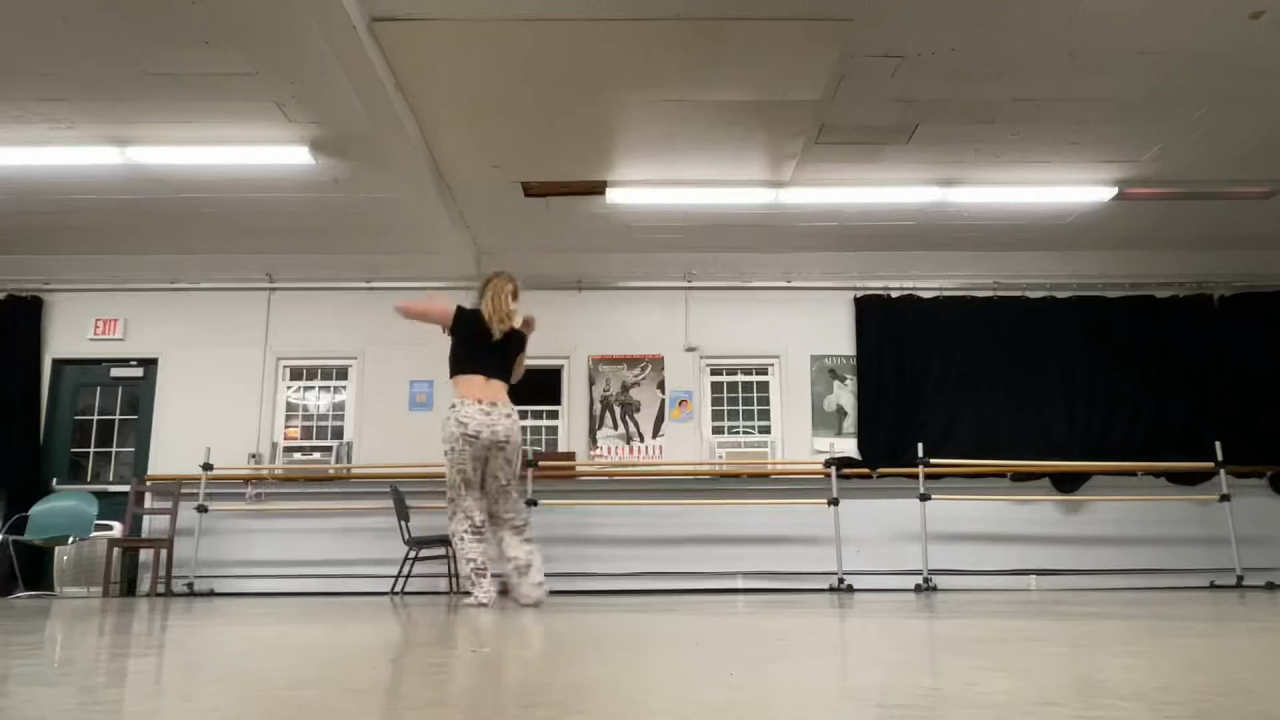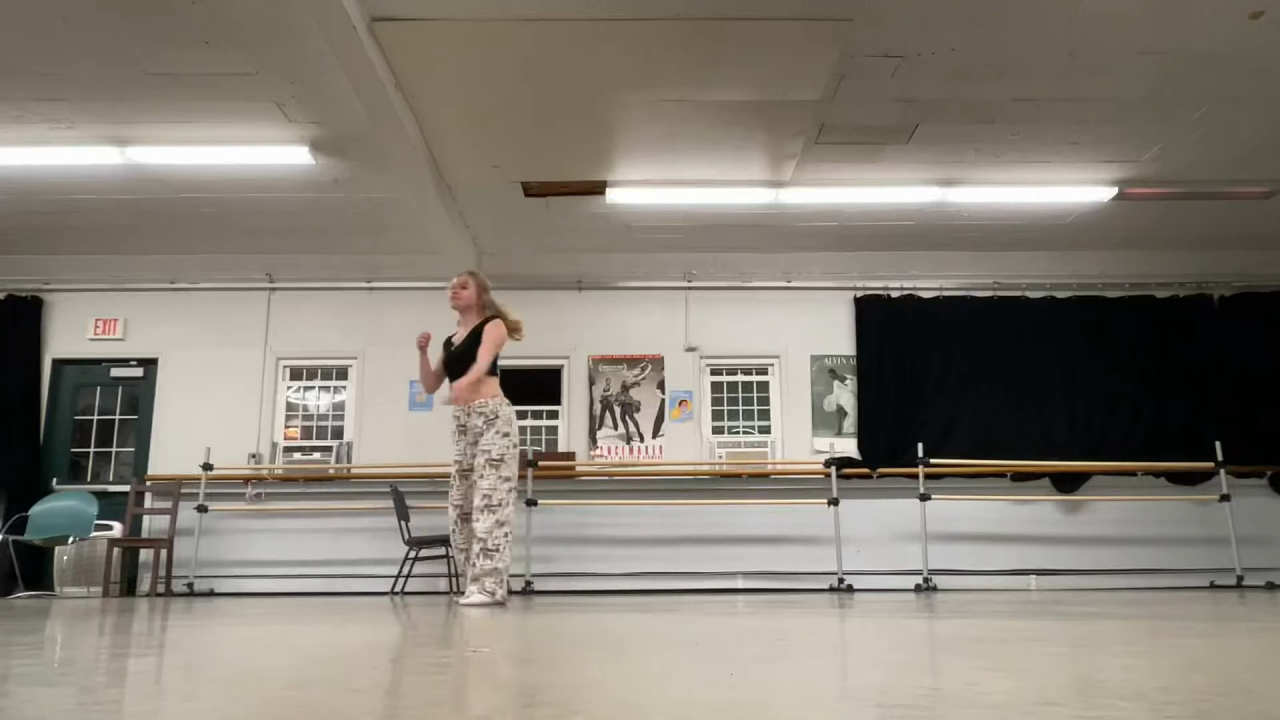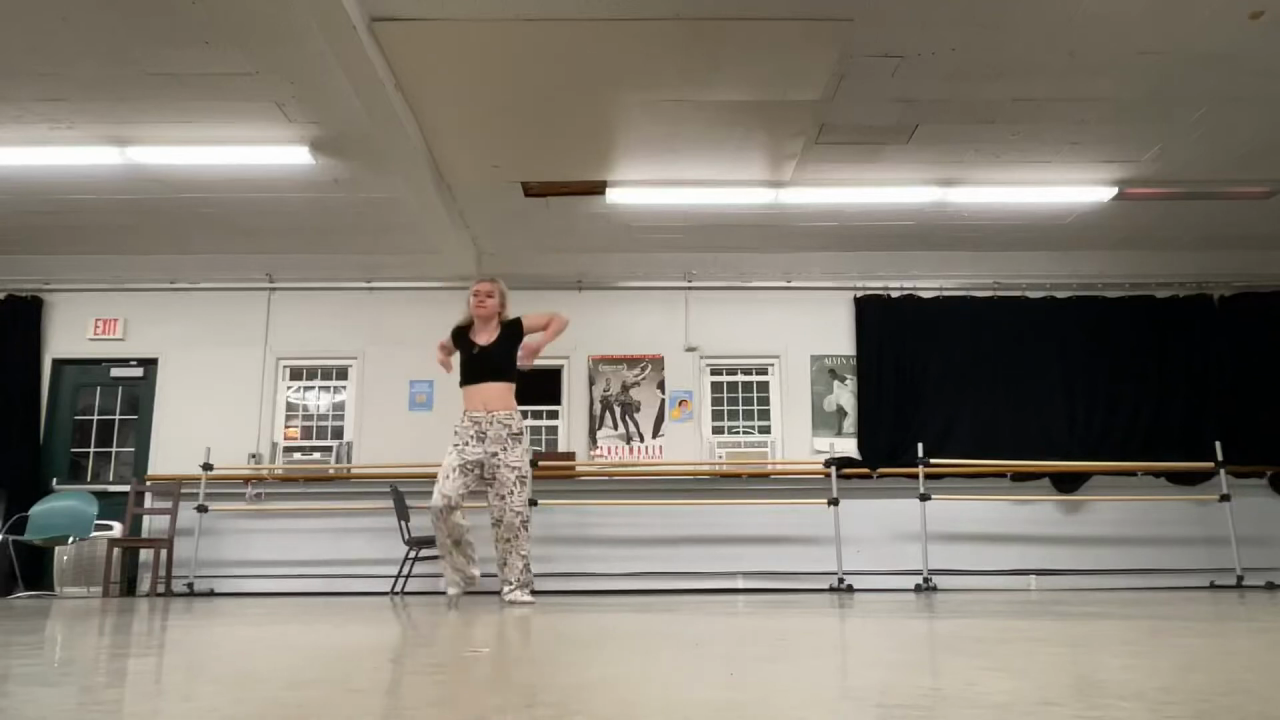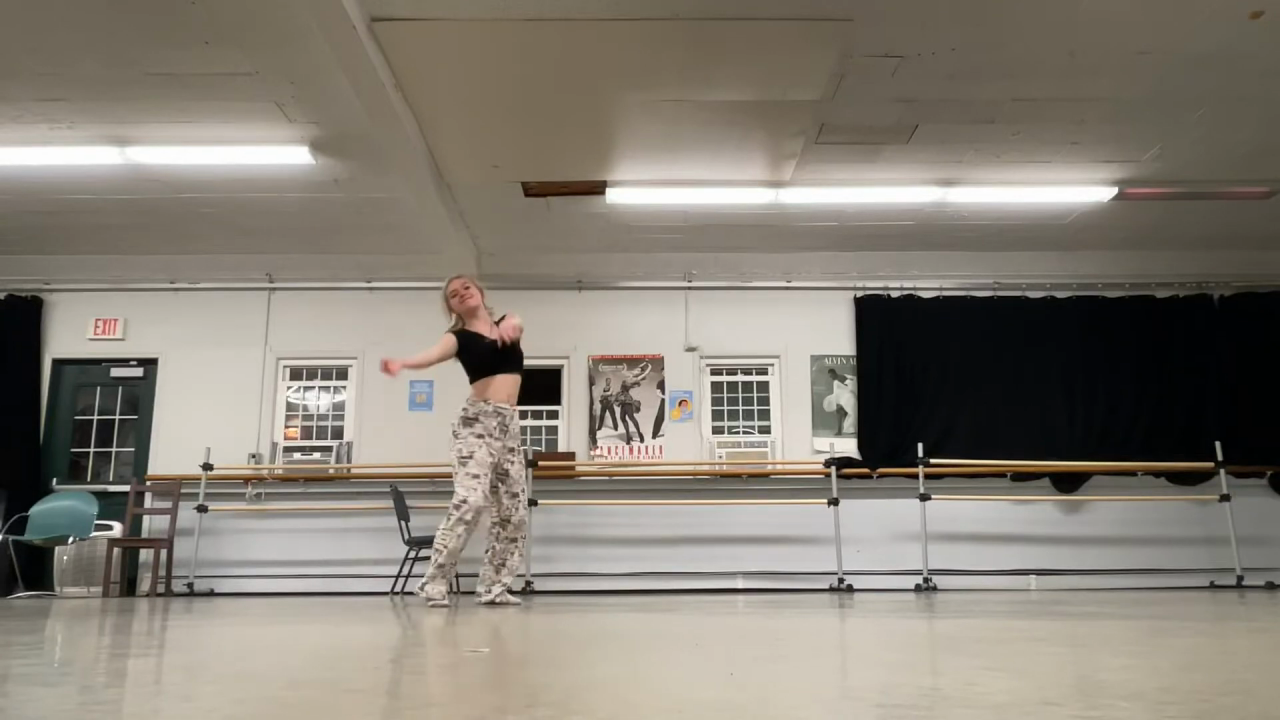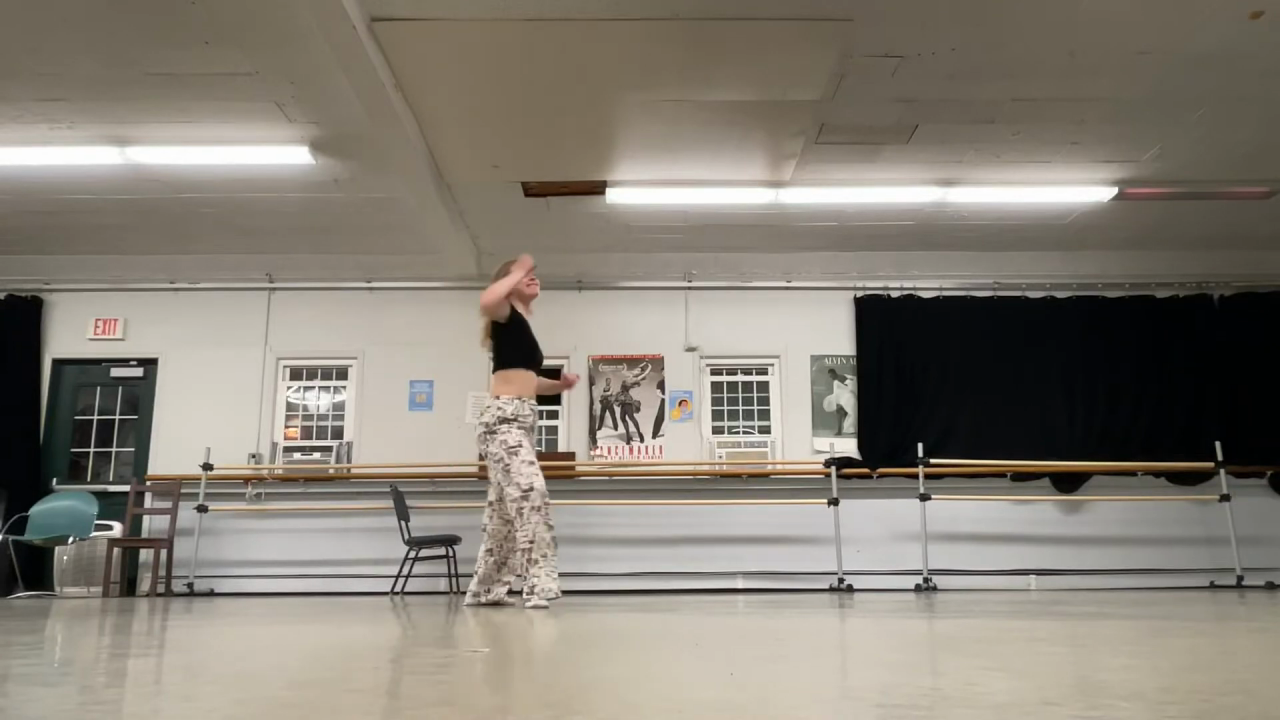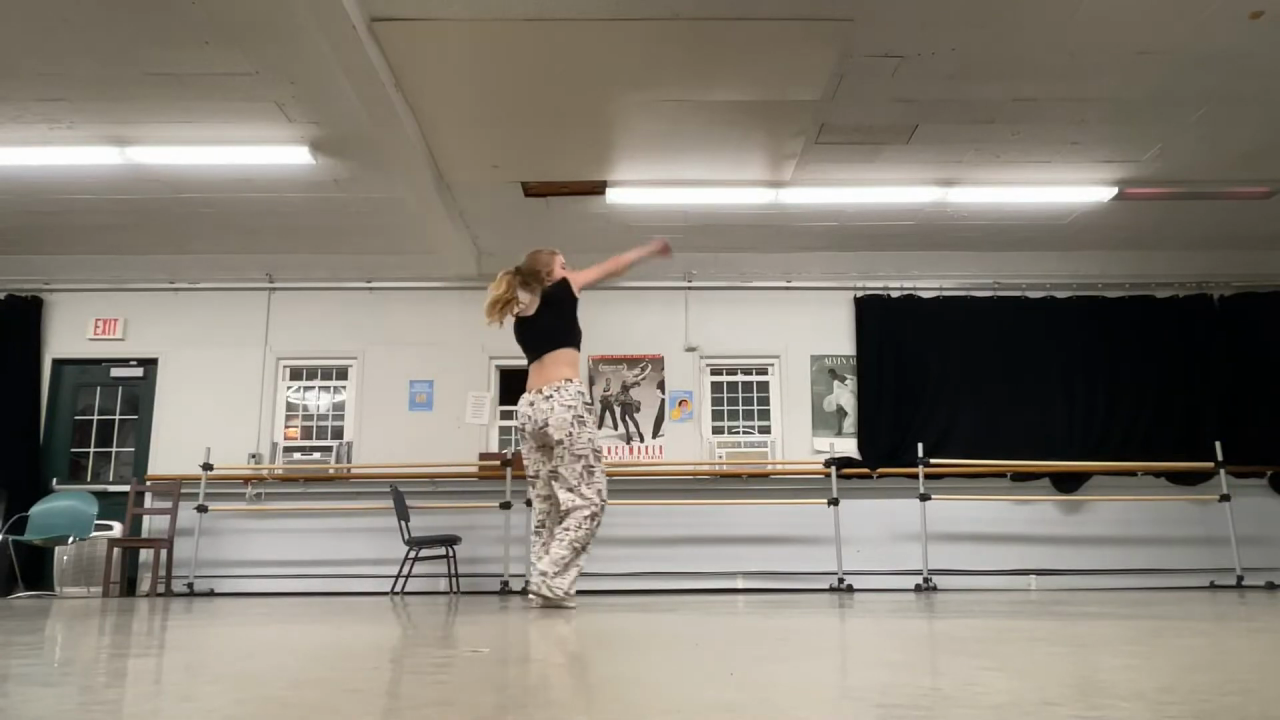
dt=0.5s
person 1, frame 1
left shoulder: (464, 317)
right shoulder: (516, 338)
left elbow: (403, 307)
left wrist: (440, 316)
left hip: (465, 418)
right hip: (504, 419)
left knee: (466, 509)
right knee: (506, 509)
left ankle: (481, 588)
right ankle: (528, 583)
person 1, frame 2
left shoulder: (493, 324)
right shoulder: (451, 341)
left elbow: (484, 362)
right elbow: (429, 386)
left wrist: (463, 384)
right wrist: (425, 352)
left hip: (493, 418)
right hip: (461, 424)
left knee: (490, 502)
right knee: (461, 507)
left ankle: (488, 585)
right ankle: (480, 583)
person 1, frame 3
left shoulder: (514, 329)
right shoulder: (461, 333)
left elbow: (560, 319)
right elbow: (444, 348)
left wrist: (538, 343)
right wrist: (443, 353)
left hip: (508, 429)
right hip: (469, 429)
left knee: (512, 511)
right knee: (442, 502)
left ankle: (517, 585)
right ankle: (462, 572)
person 1, frame 4
left shoulder: (504, 325)
right shoulder: (458, 336)
left elbow: (515, 330)
right elbow: (430, 357)
left wrist: (510, 328)
right wrist: (402, 364)
left hip: (509, 425)
right hip: (476, 421)
left knee: (512, 511)
right knee: (469, 502)
left ankle: (493, 587)
right ankle: (433, 584)
person 1, frame 5
left shoulder: (523, 328)
right shoulder: (505, 311)
right elbow: (486, 301)
left wrist: (561, 384)
right wrist: (515, 273)
left hip: (519, 420)
right hip: (504, 417)
left knee: (506, 510)
right knee: (530, 495)
left ankle: (485, 590)
right ankle: (539, 587)
person 1, frame 6
left shoulder: (519, 320)
right shoulder: (559, 293)
right elbow: (610, 267)
right wrist: (652, 248)
left hip: (531, 408)
right hip: (567, 401)
left knee: (549, 506)
right knee: (587, 498)
left ankle: (550, 586)
right ankle: (549, 578)
